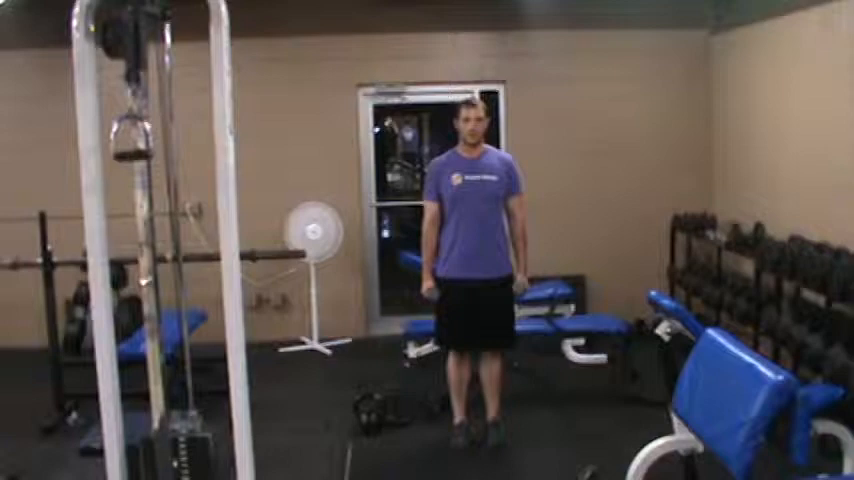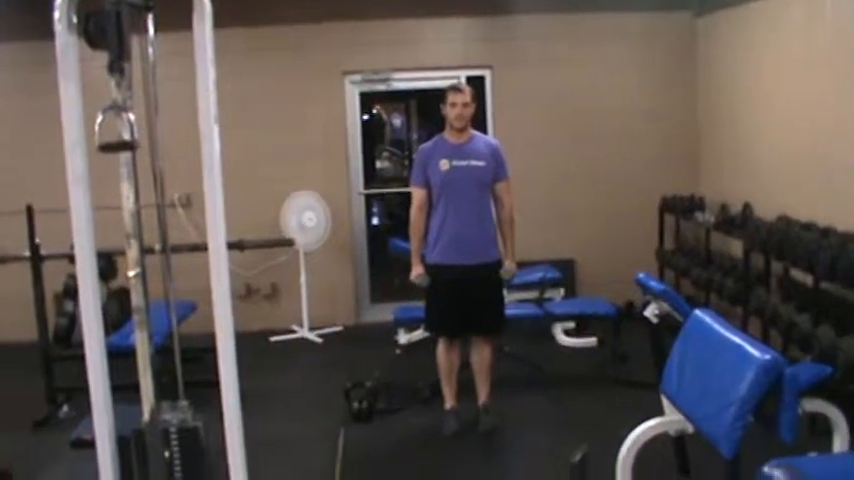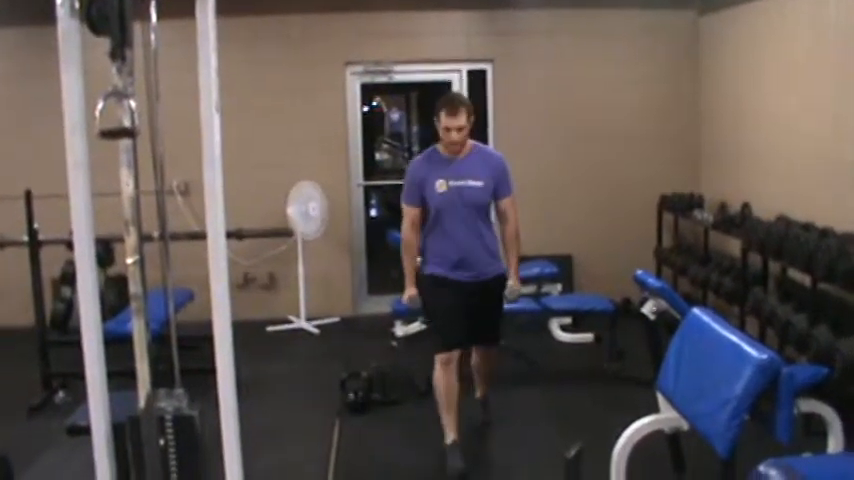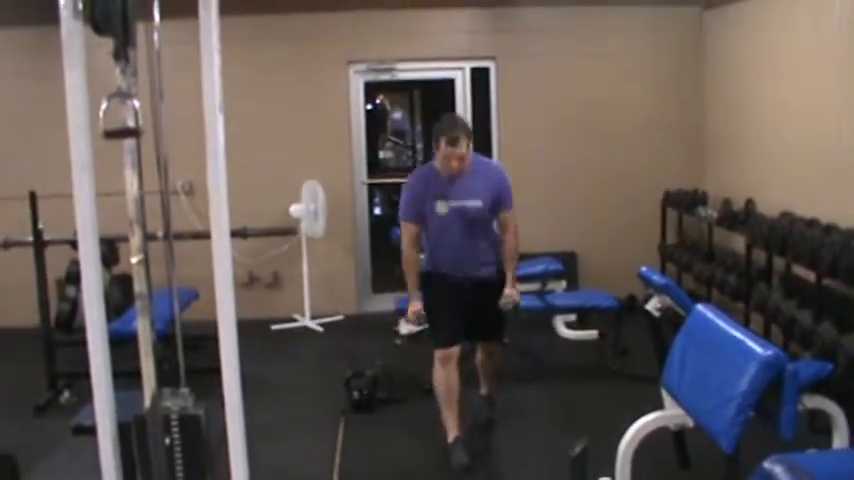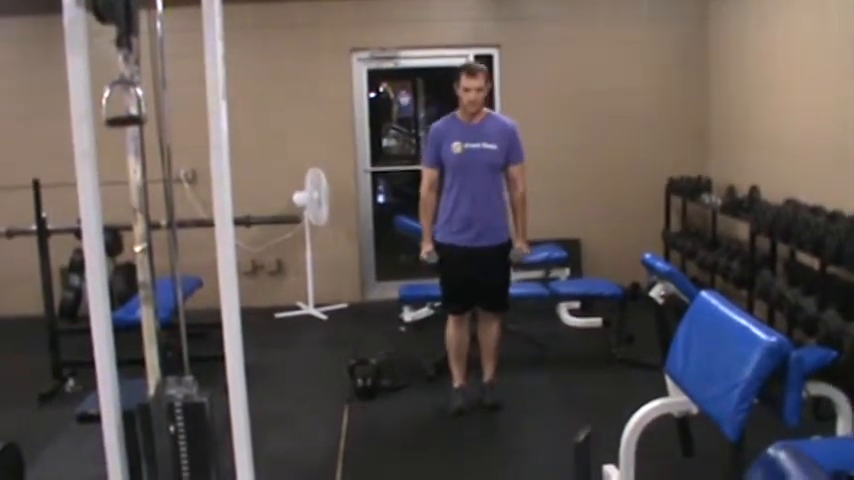
dt=1s
person 1, frame 1
left shoulder: (504, 164)
right shoulder: (440, 167)
left elbow: (517, 219)
right elbow: (430, 223)
left wrist: (522, 268)
right wrist: (427, 274)
left hip: (496, 275)
right hip: (454, 276)
left knee: (492, 350)
right knee: (458, 350)
left ankle: (493, 418)
right ankle: (460, 420)
person 1, frame 2
left shoulder: (491, 149)
right shoulder: (427, 153)
left elbow: (504, 204)
right elbow: (418, 209)
left wrist: (509, 254)
right wrist: (416, 260)
left hip: (485, 260)
right hip: (442, 262)
left knee: (483, 335)
right knee: (448, 337)
left ankle: (484, 404)
right ankle: (450, 406)
person 1, frame 3
left shoulder: (493, 163)
right shoulder: (421, 168)
left elbow: (508, 220)
right elbow: (411, 228)
left wrist: (513, 272)
right wrist: (410, 282)
left hip: (487, 274)
right hip: (440, 277)
left knee: (485, 345)
right knee: (446, 356)
left ankle: (481, 395)
right ankle: (451, 439)
person 1, frame 4
left shoulder: (493, 175)
right shoulder: (418, 185)
left elbow: (508, 229)
right elbow: (410, 244)
left wrist: (510, 283)
right wrist: (414, 296)
left hip: (488, 274)
right hip: (440, 275)
left knee: (489, 343)
right knee: (446, 356)
left ankle: (486, 394)
right ankle: (454, 437)
person 1, frame 5
left shoulder: (506, 130)
right shoulder: (440, 132)
left elbow: (517, 186)
right elbow: (429, 189)
left wrist: (521, 236)
right wrist: (427, 239)
left hip: (495, 241)
right hip: (452, 242)
left knee: (490, 314)
right knee: (458, 315)
left ankle: (488, 381)
right ankle: (459, 385)
